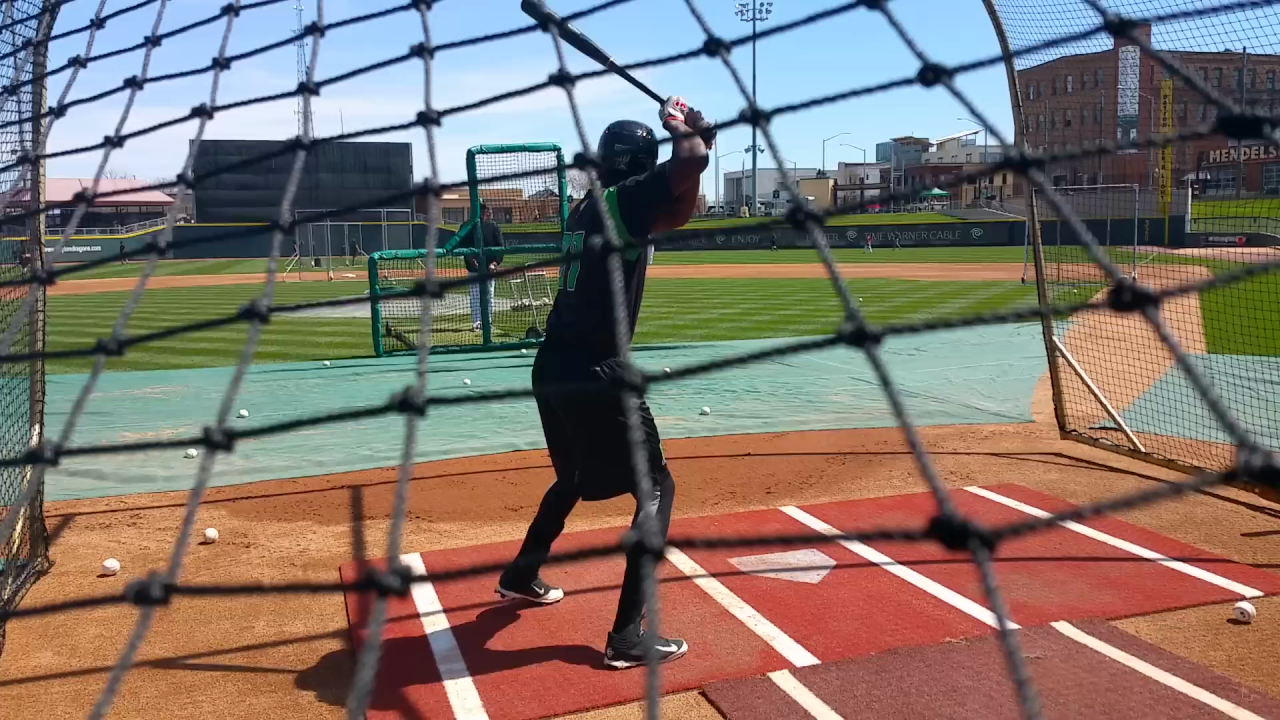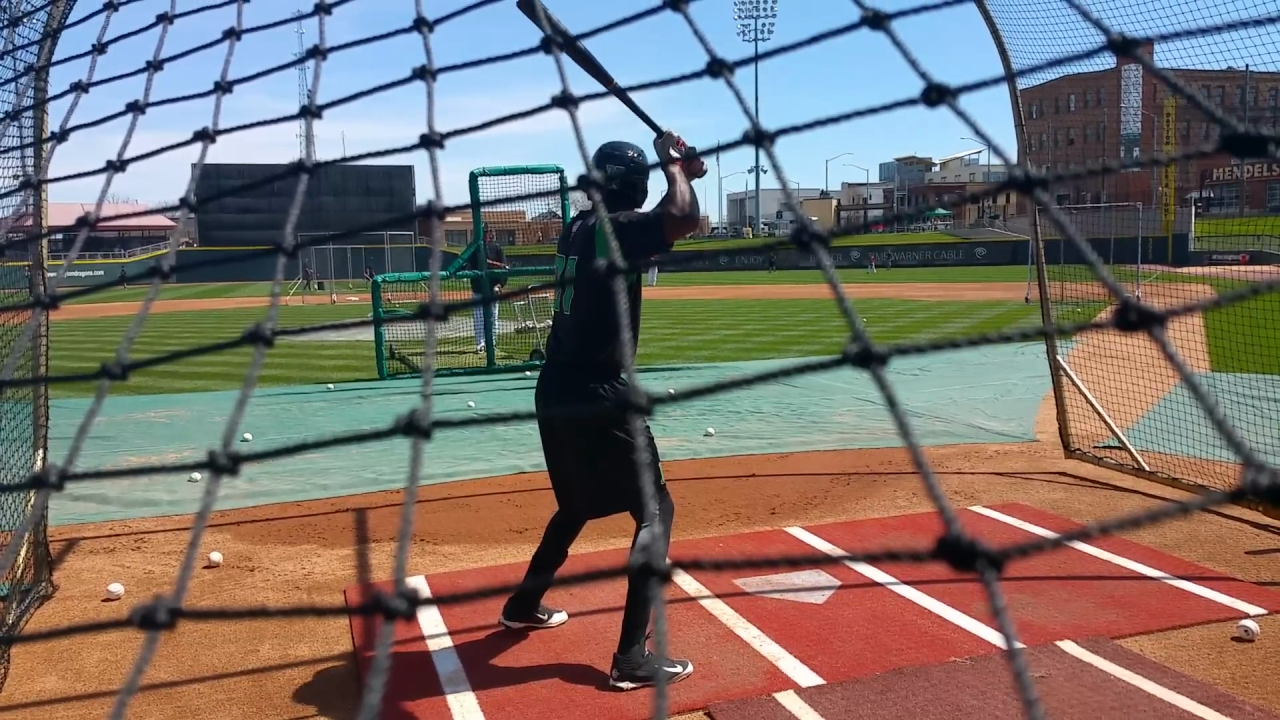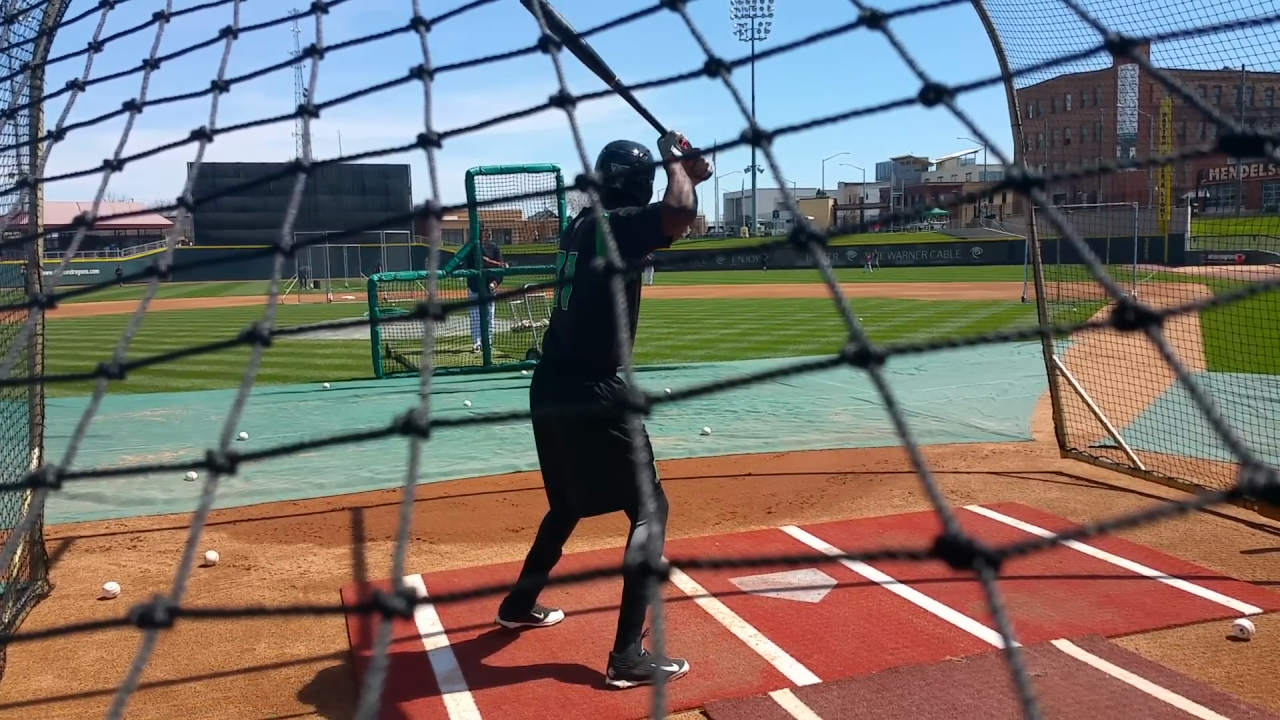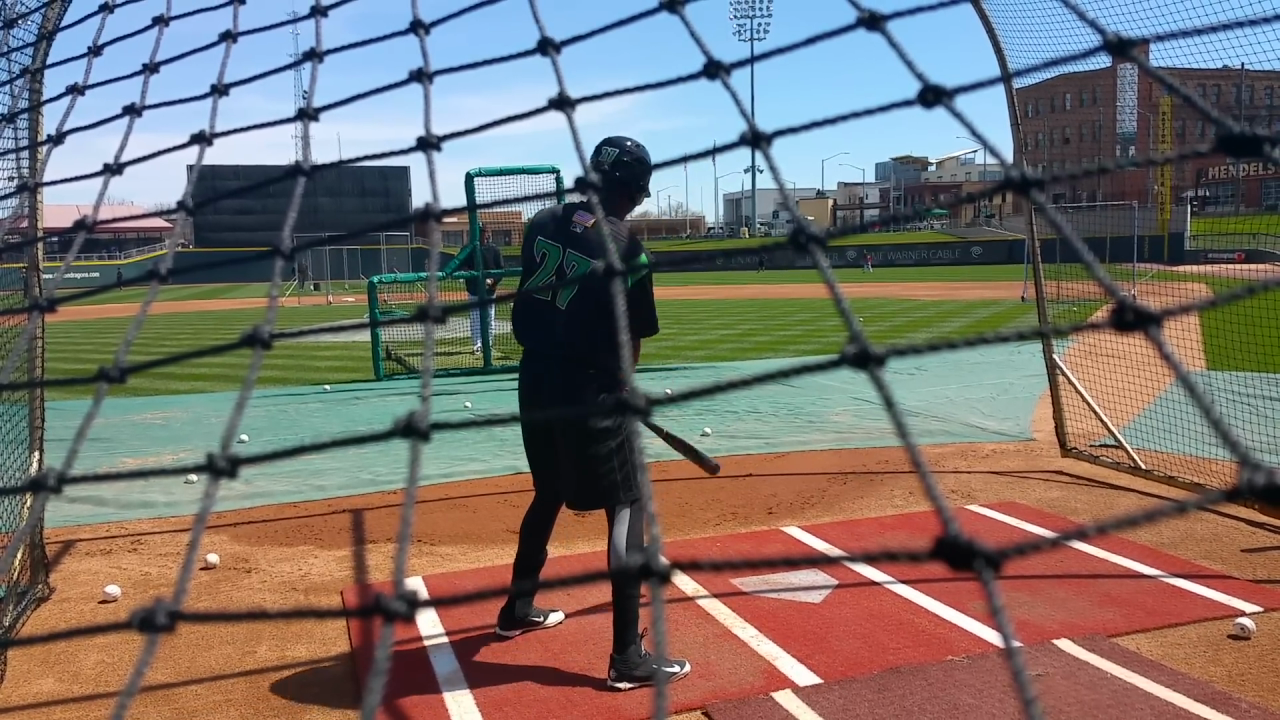
dt=1s
person 1, frame 1
left shoulder: (590, 206)
right shoulder: (620, 200)
left elbow: (678, 211)
right elbow: (692, 162)
left wrist: (687, 139)
right wrist: (681, 126)
left hip: (554, 365)
right hip: (594, 372)
left knee: (575, 476)
right knee: (656, 490)
left ankle: (522, 575)
right ankle: (628, 636)
person 1, frame 2
left shoulder: (579, 228)
right shoulder: (615, 229)
left elbow: (657, 225)
right elbow: (683, 218)
left wrist: (681, 175)
right wrist: (671, 163)
left hip: (556, 388)
right hip: (596, 394)
left knee: (577, 503)
right knee: (655, 510)
left ankle: (524, 603)
right ankle: (633, 657)
person 1, frame 3
left shoulder: (583, 225)
right shoulder: (616, 225)
left elbow: (663, 224)
right elbow: (680, 213)
left wrist: (687, 178)
right wrist: (675, 163)
left hip: (552, 384)
right hip: (591, 391)
left knee: (569, 502)
right knee: (649, 509)
left ankle: (520, 603)
right ankle: (628, 656)
person 1, frame 4
left shoulder: (543, 221)
right shoulder: (631, 252)
left elbow: (527, 303)
right elbow: (631, 341)
right wrist: (620, 384)
left hip: (535, 376)
right hip: (590, 385)
left knee: (548, 494)
right knee: (625, 508)
left ankle: (518, 608)
right ankle: (628, 657)
